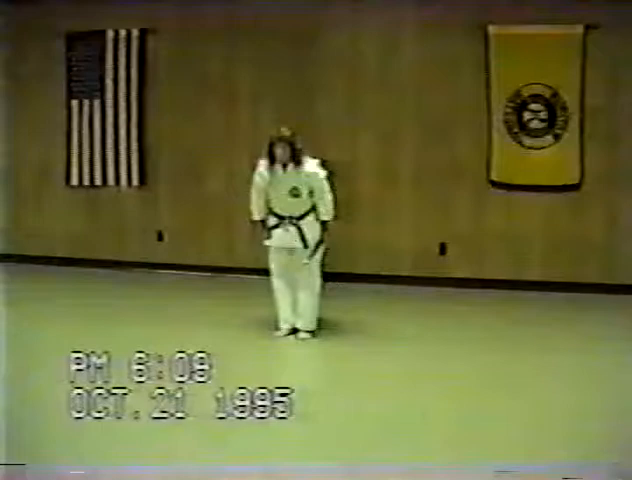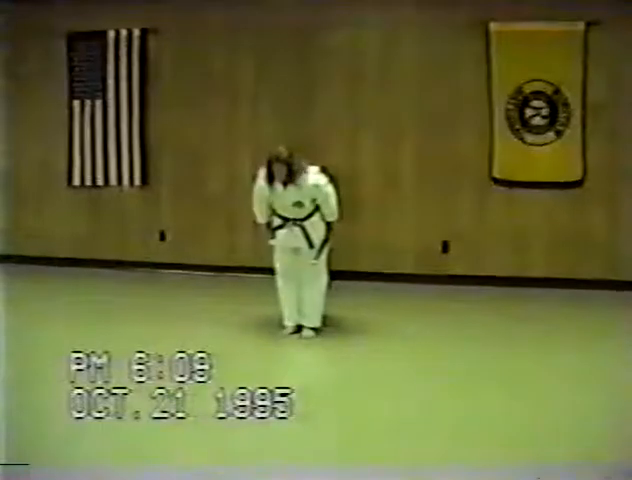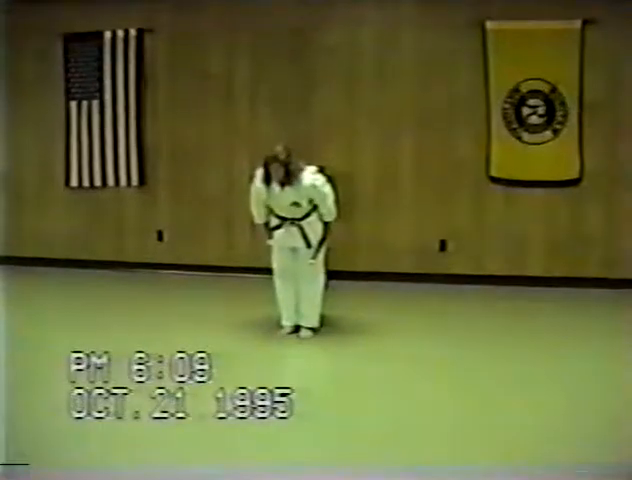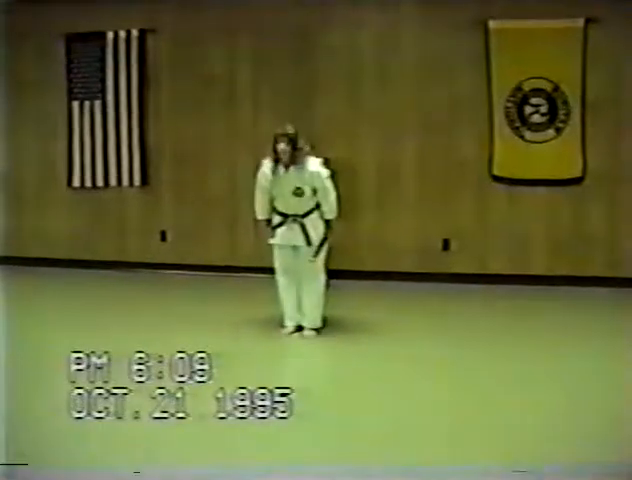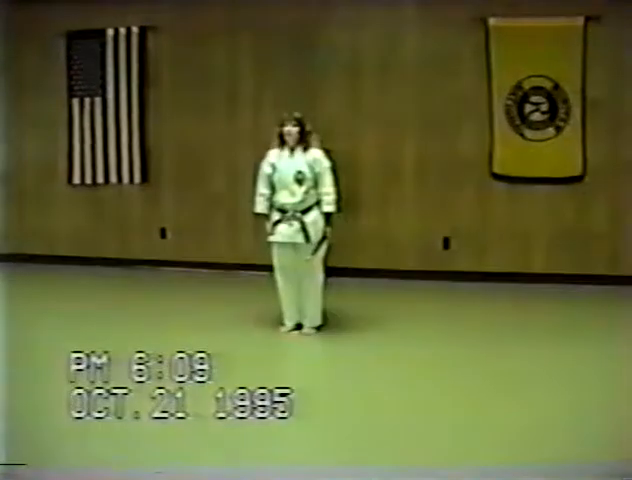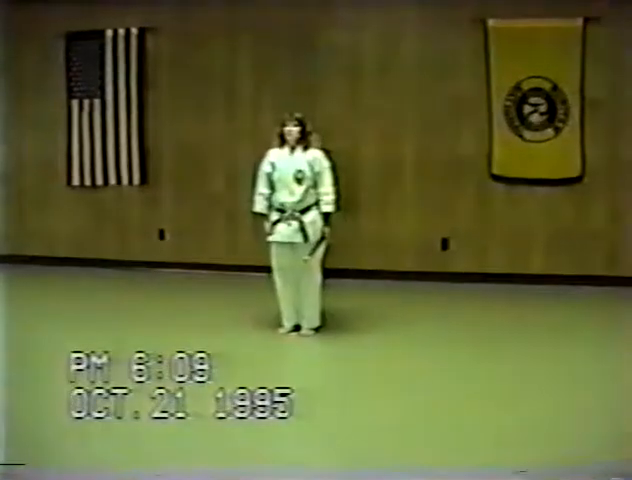
dt=0.3s
person 1, frame 1
left shoulder: (310, 169)
right shoulder: (263, 170)
left elbow: (324, 198)
right elbow: (258, 199)
left wrist: (323, 227)
right wrist: (263, 225)
left hip: (306, 226)
right hip: (279, 226)
left knee: (307, 275)
right knee: (280, 274)
left ankle: (306, 324)
right ankle: (286, 323)
person 1, frame 2
left shoulder: (312, 181)
right shoulder: (263, 183)
left elbow: (329, 202)
right elbow: (260, 206)
left wrist: (328, 227)
right wrist: (268, 226)
left hip: (311, 226)
right hip: (283, 227)
left knee: (313, 273)
right knee: (284, 273)
left ankle: (311, 322)
right ankle: (291, 321)
person 1, frame 3
left shoulder: (309, 181)
right shoulder: (260, 183)
left elbow: (326, 201)
right elbow: (258, 206)
left wrist: (326, 226)
right wrist: (265, 226)
left hip: (309, 226)
right hip: (281, 227)
left knee: (310, 273)
right knee: (282, 273)
left ankle: (309, 322)
right ankle: (289, 321)
person 1, frame 4
left shoulder: (313, 168)
right shoulder: (267, 168)
left elbow: (328, 197)
right elbow: (262, 198)
left wrist: (327, 225)
right wrist: (266, 224)
left hip: (310, 225)
right hip: (283, 225)
left knee: (311, 273)
right knee: (285, 273)
left ankle: (312, 322)
right ankle: (291, 321)
person 1, frame 5
left shoulder: (316, 156)
right shoulder: (272, 157)
left elbow: (327, 189)
right elbow: (263, 189)
left wrist: (327, 222)
right wrist: (267, 219)
left hip: (309, 220)
right hip: (282, 221)
left knee: (311, 271)
right knee: (284, 270)
left ankle: (312, 321)
right ankle: (291, 319)
person 1, frame 6
left shoulder: (315, 156)
right shoulder: (272, 156)
left elbow: (326, 190)
right elbow: (263, 189)
left wrist: (326, 221)
right wrist: (266, 218)
left hip: (308, 220)
right hip: (280, 221)
left knee: (309, 272)
right knee: (282, 271)
left ankle: (310, 322)
right ankle: (289, 320)
